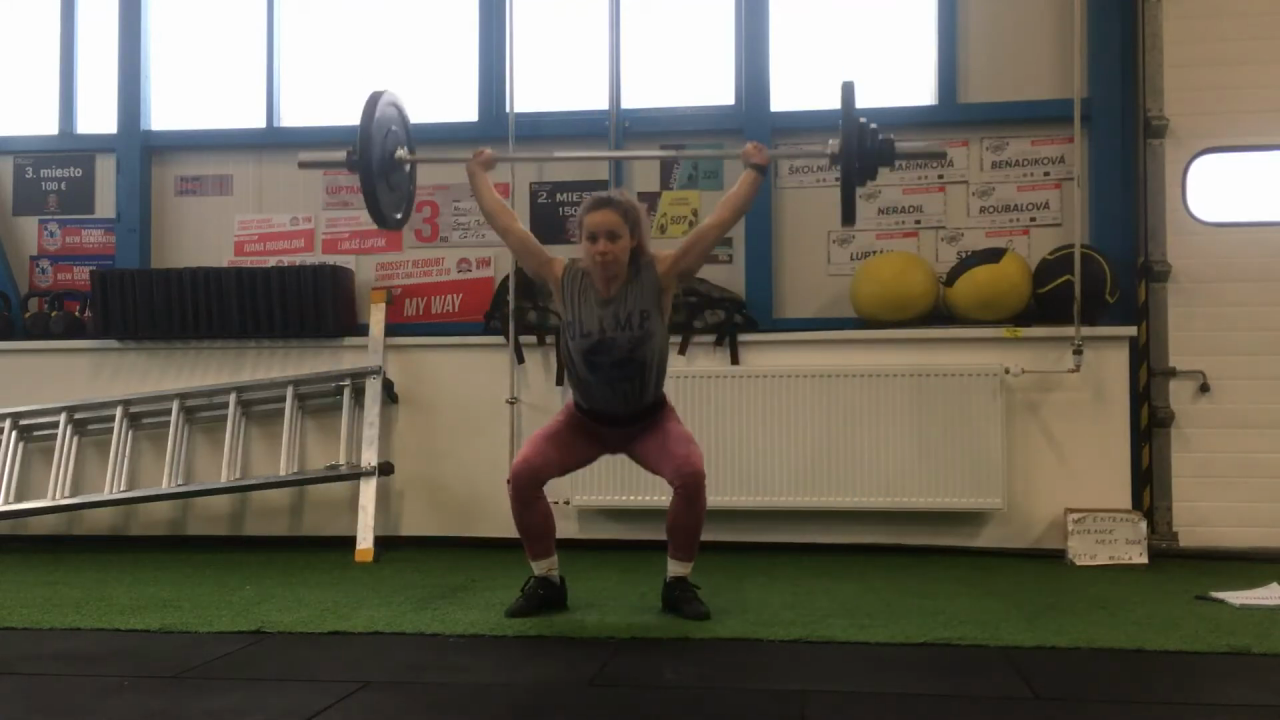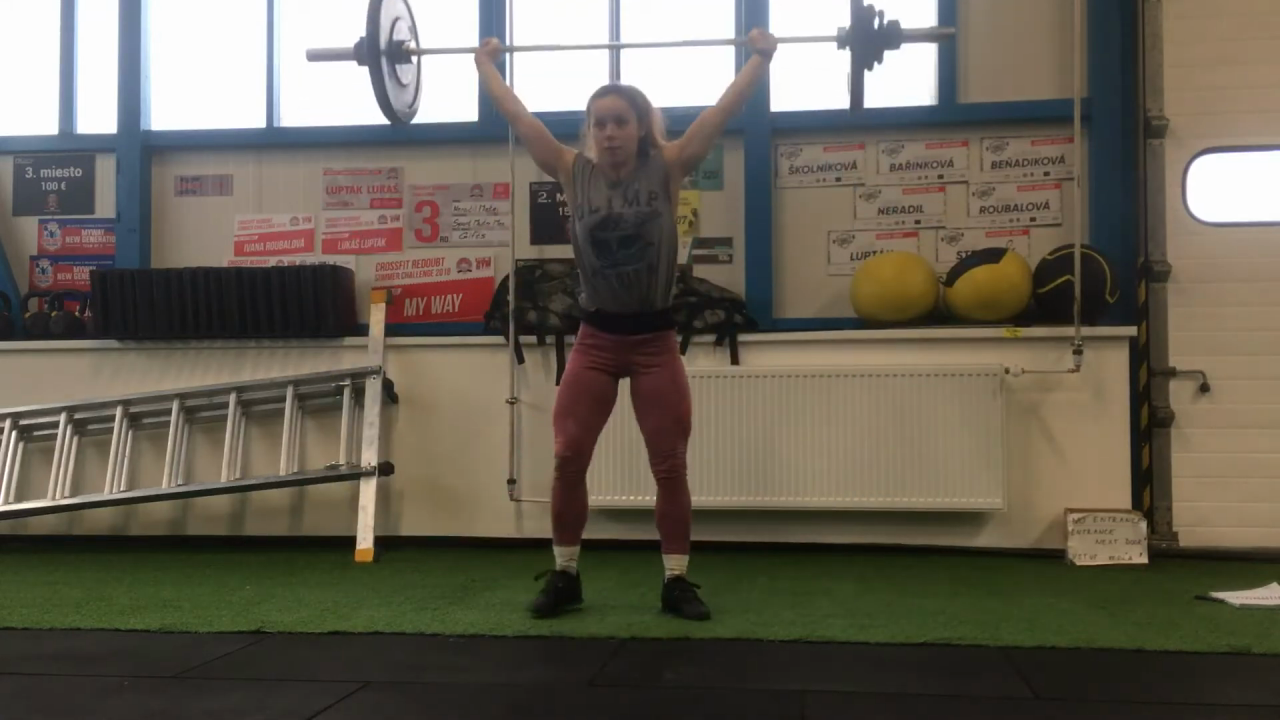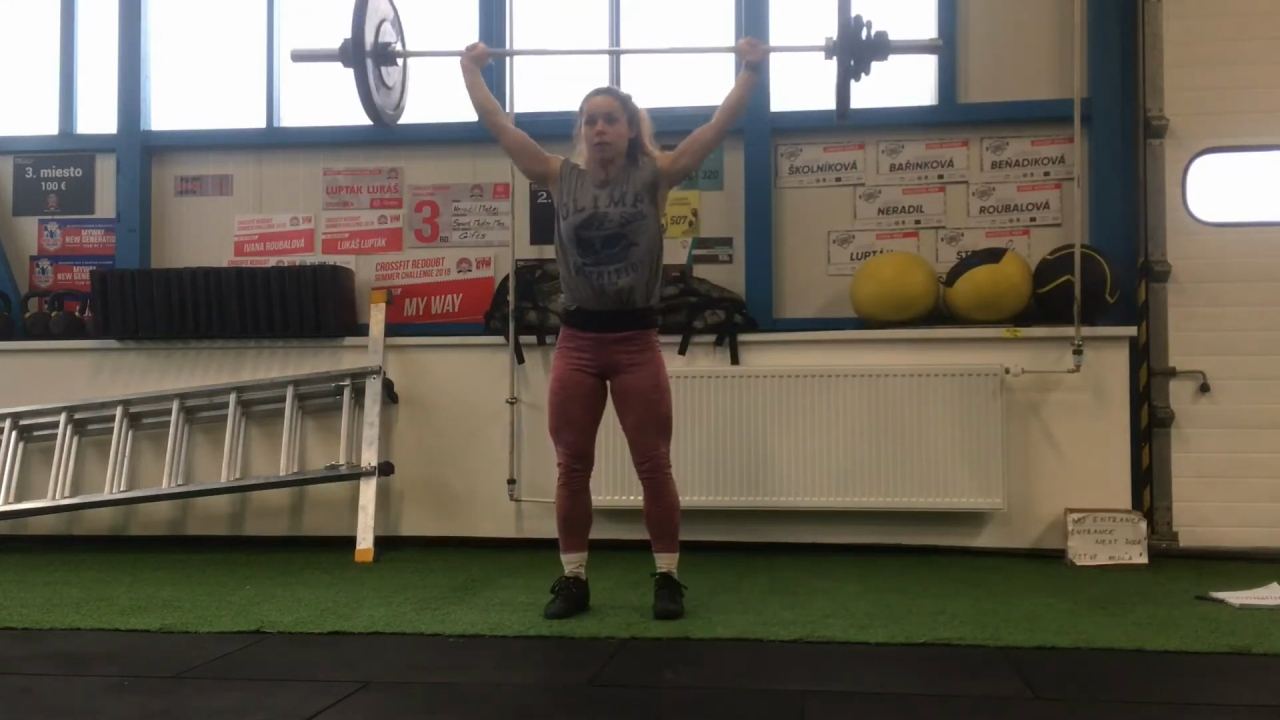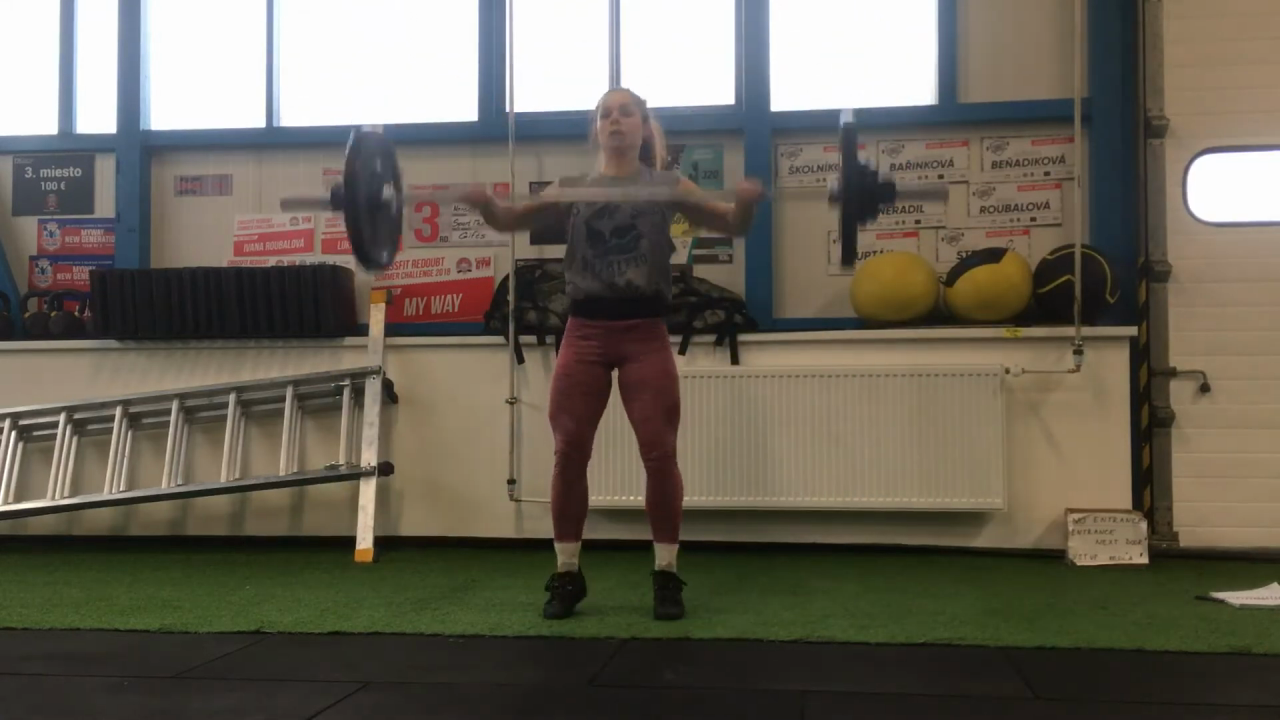
dt=0.5s
person 1, frame 1
left shoulder: (658, 277)
right shoulder: (563, 279)
left elbow: (717, 223)
right elbow: (508, 226)
left wrist: (755, 170)
right wrist: (478, 174)
left hip: (648, 418)
right hip: (586, 418)
left knee: (690, 474)
right knee: (522, 474)
left ankle: (678, 583)
right ankle: (546, 581)
person 1, frame 2
left shoulder: (666, 171)
right shoulder: (574, 173)
left elbow: (722, 111)
right elbow: (518, 117)
left wrist: (761, 56)
right wrist: (486, 63)
left hip: (654, 340)
right hip: (595, 340)
left knee: (670, 467)
right knee: (568, 460)
left ankle: (676, 581)
right ankle: (564, 577)
person 1, frame 3
left shoulder: (654, 176)
right shoulder: (561, 178)
left elbow: (719, 127)
right elbow: (500, 129)
left wrist: (749, 69)
right wrist: (472, 70)
left hip: (636, 339)
right hip: (577, 340)
left knee: (653, 464)
right knee: (572, 465)
left ankle: (667, 578)
right ankle: (573, 579)
person 1, frame 4
left shoulder: (667, 185)
right shoulder: (571, 189)
left elbow: (730, 223)
right elbow: (507, 218)
left wrist: (746, 204)
right wrist: (484, 205)
left hip: (644, 330)
right hip: (585, 329)
left knee: (660, 453)
right knee: (569, 453)
left ankle: (666, 575)
right ankle: (566, 574)
